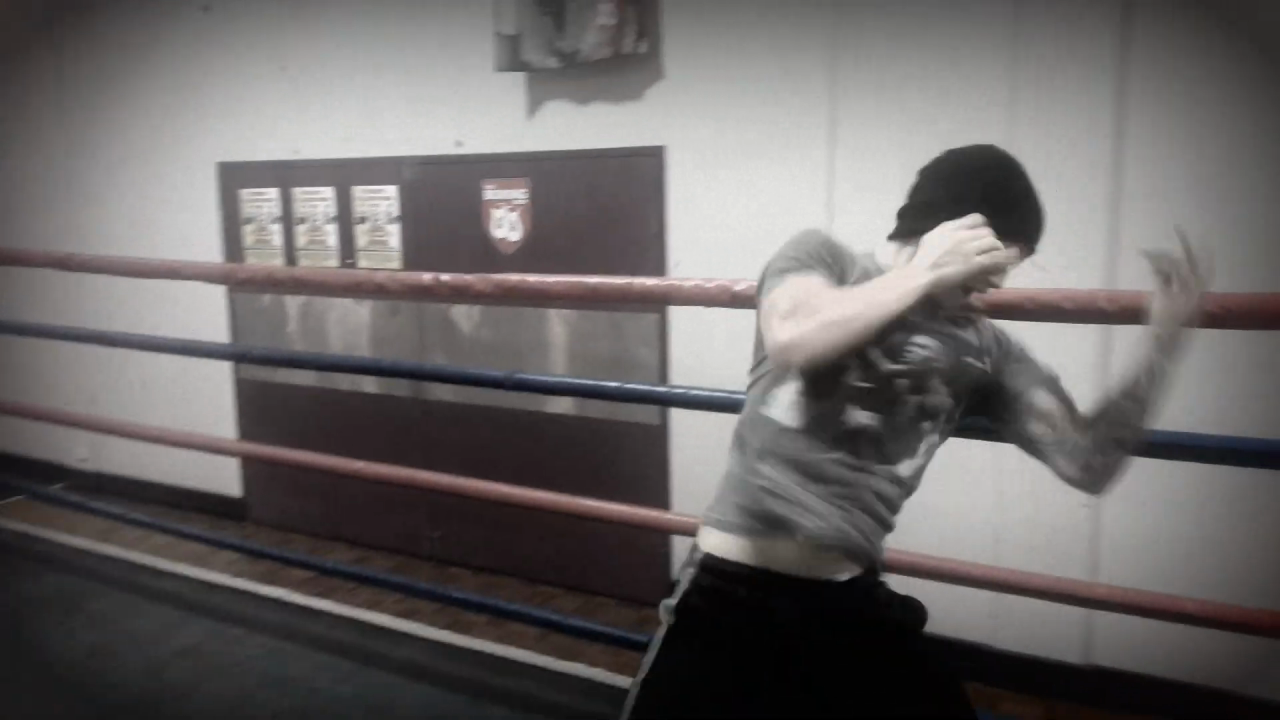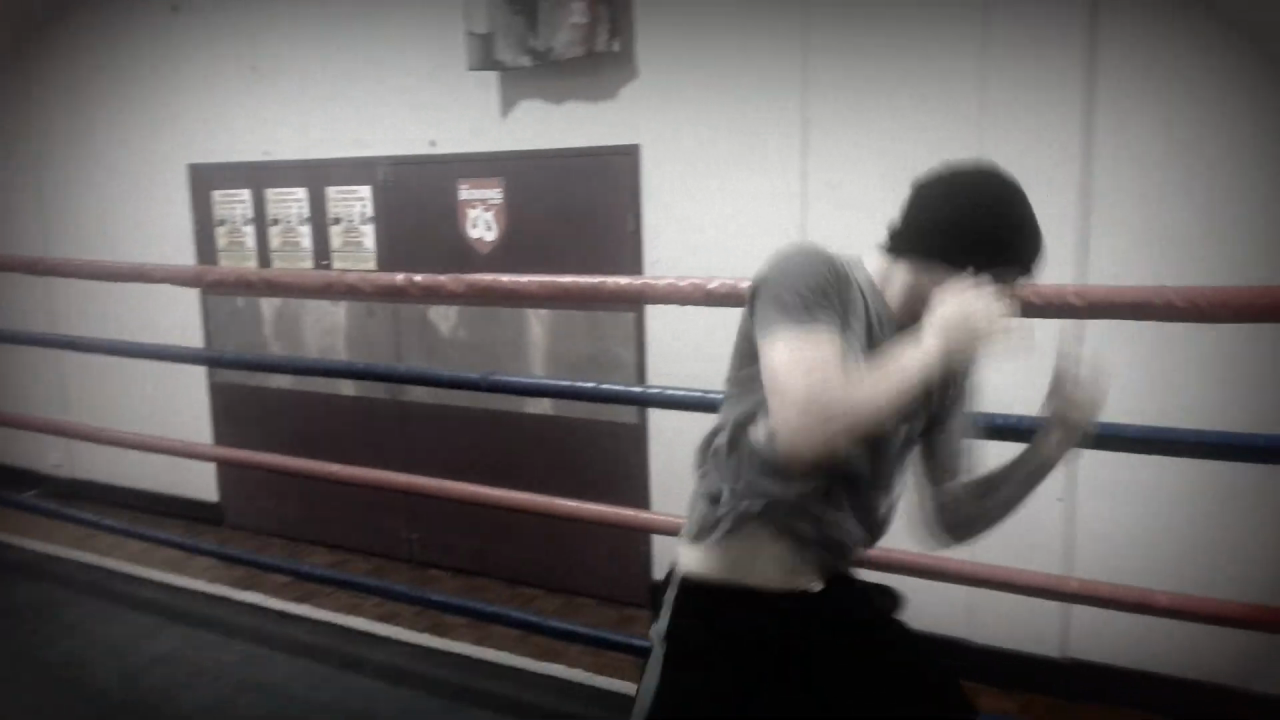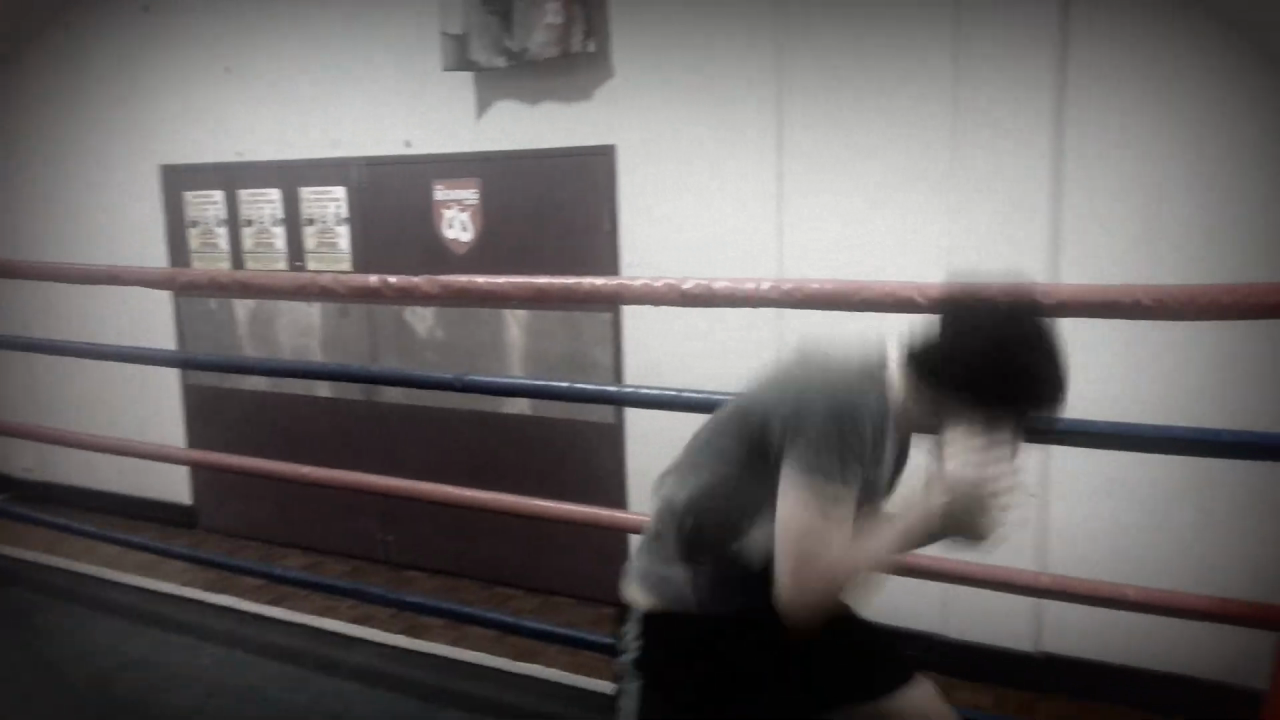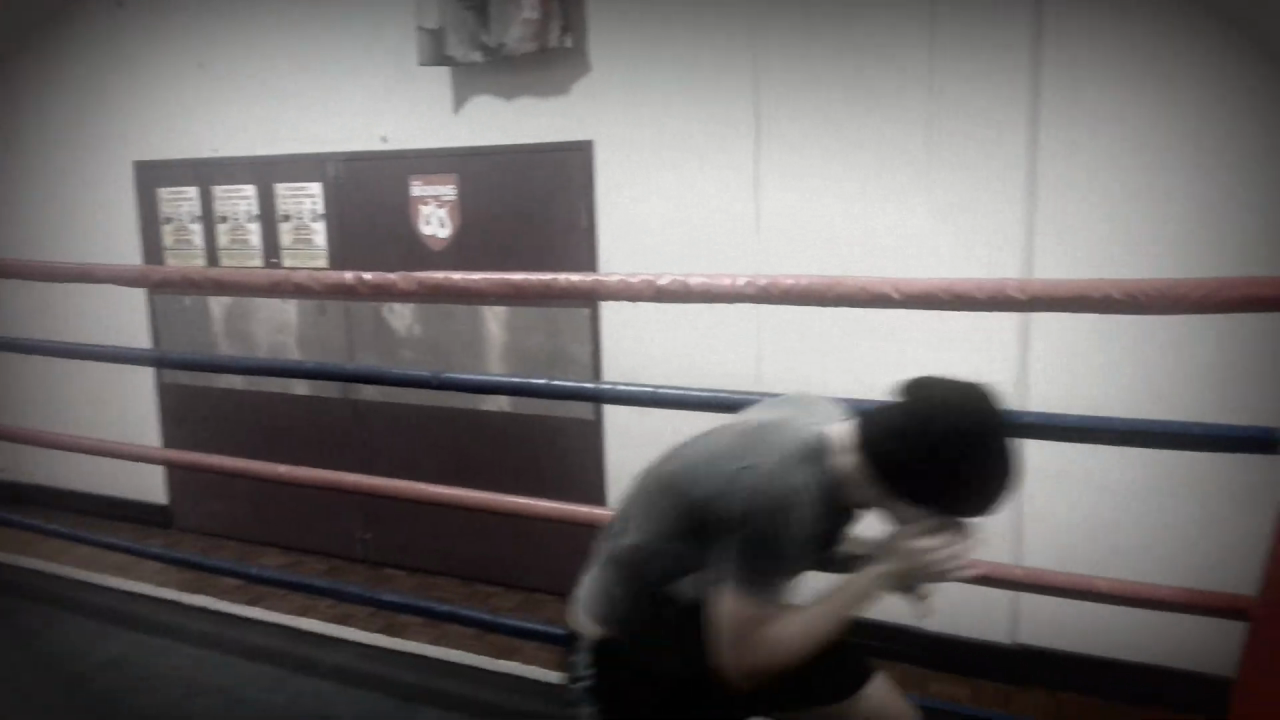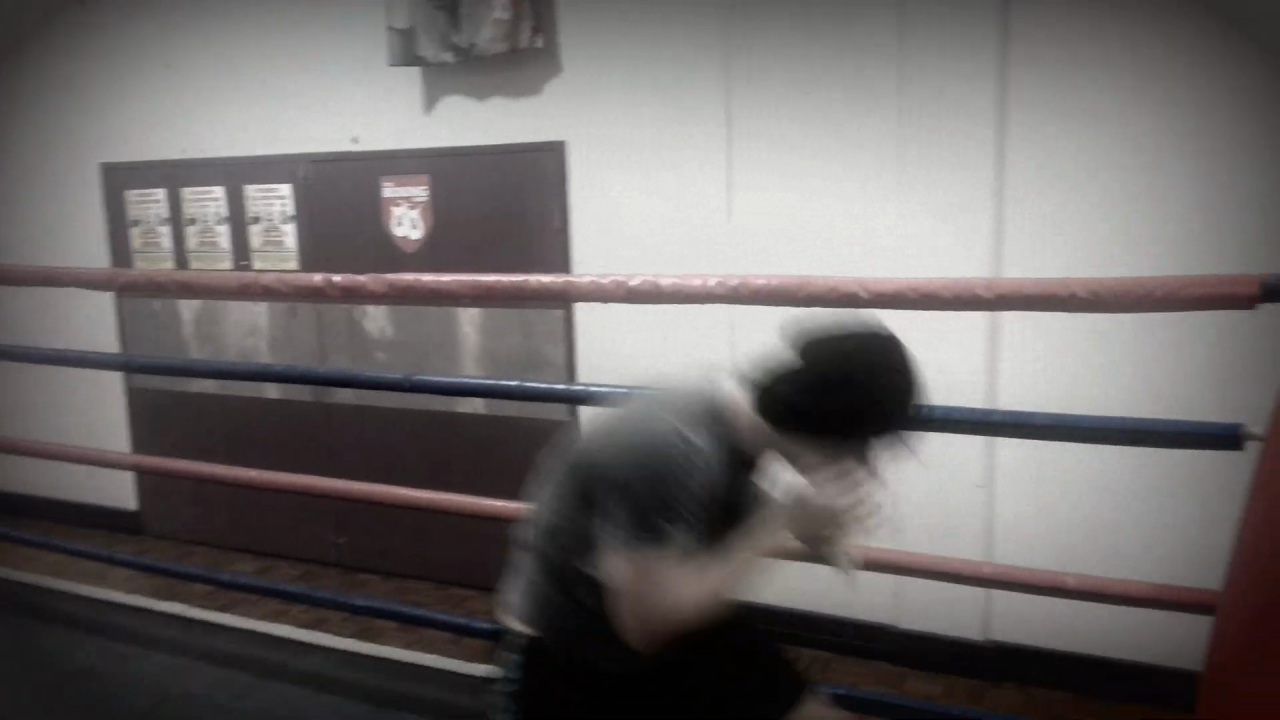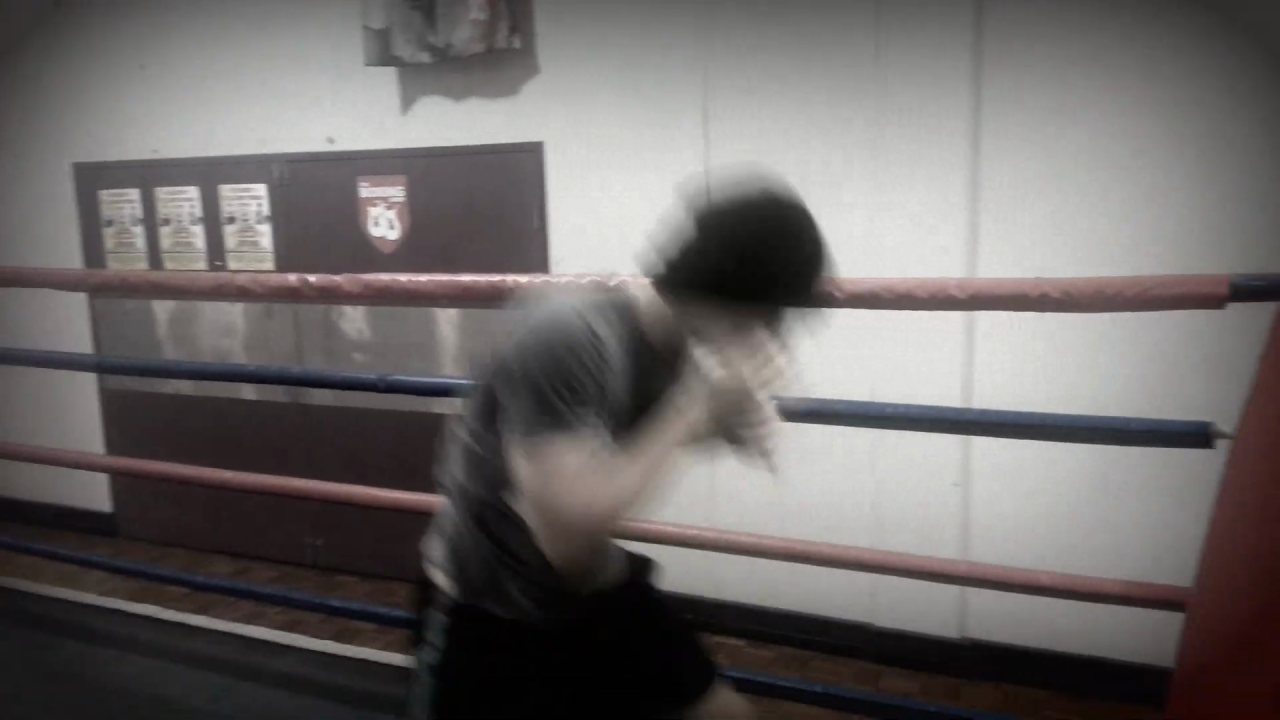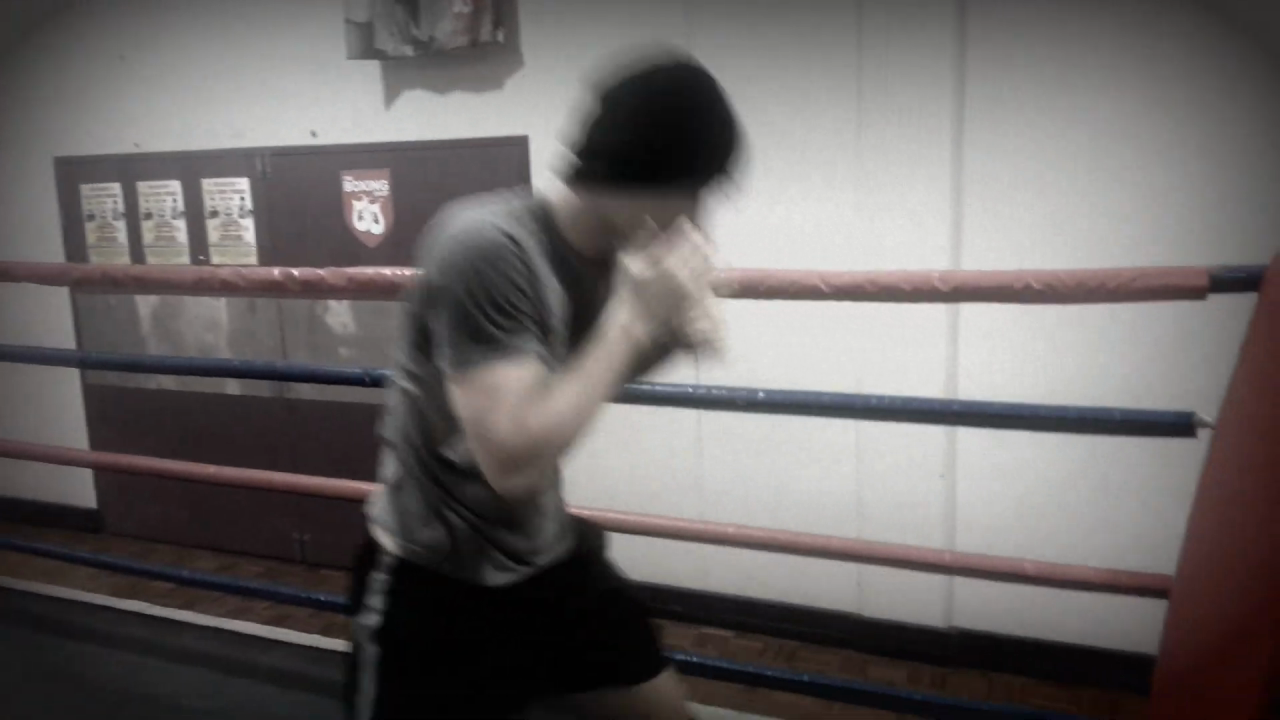
dt=0.1s
person 1, frame 1
left shoulder: (983, 351)
right shoulder: (820, 256)
left elbow: (1087, 467)
right elbow: (794, 341)
left wrist: (1164, 336)
right wrist: (923, 273)
left hip: (850, 601)
person 1, frame 2
left shoulder: (941, 365)
right shoulder: (811, 276)
left elbow: (956, 519)
right elbow: (802, 428)
left wrist: (1056, 440)
right wrist: (940, 341)
left hip: (828, 606)
person 1, frame 3
left shoulder: (886, 405)
right shoulder: (842, 408)
right elbow: (806, 591)
left wrist: (954, 519)
right wrist: (942, 497)
right hip: (682, 617)
person 1, frame 4
left shoulder: (838, 438)
right shoulder: (778, 486)
right elbow: (743, 661)
left wrist: (898, 562)
right wrist: (883, 571)
left hip: (729, 624)
right hip: (632, 642)
person 1, frame 5
left shoulder: (741, 412)
right shoulder: (669, 448)
right elbow: (647, 623)
left wrist: (814, 527)
right wrist: (784, 523)
left hip: (658, 603)
right hip: (561, 651)
person 1, frame 6
left shoulder: (664, 330)
right shoulder: (570, 339)
right elbow: (566, 535)
left wrist: (732, 421)
right wrist: (698, 413)
left hip: (593, 594)
right hip: (492, 611)
person 1, frame 7
left shoulder: (605, 247)
right shoulder: (488, 249)
right elbow: (513, 462)
left wrist: (667, 326)
right wrist: (632, 316)
left hip: (542, 554)
right hip: (432, 573)
